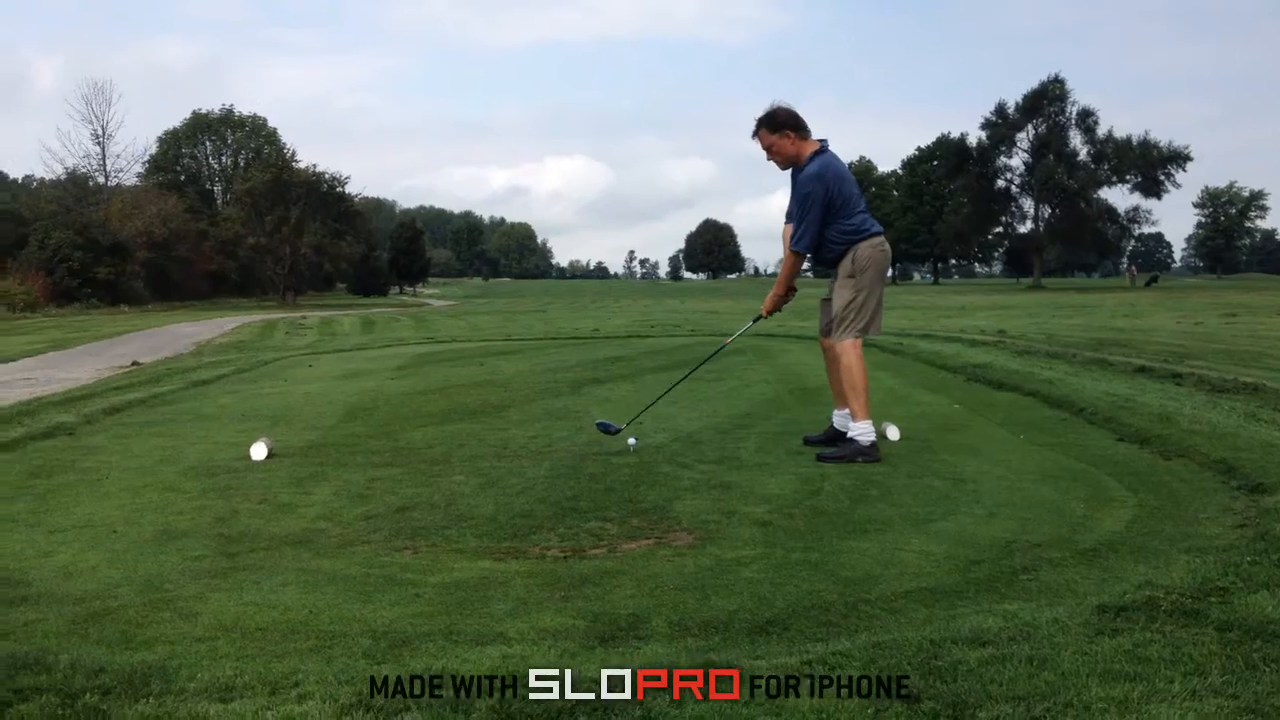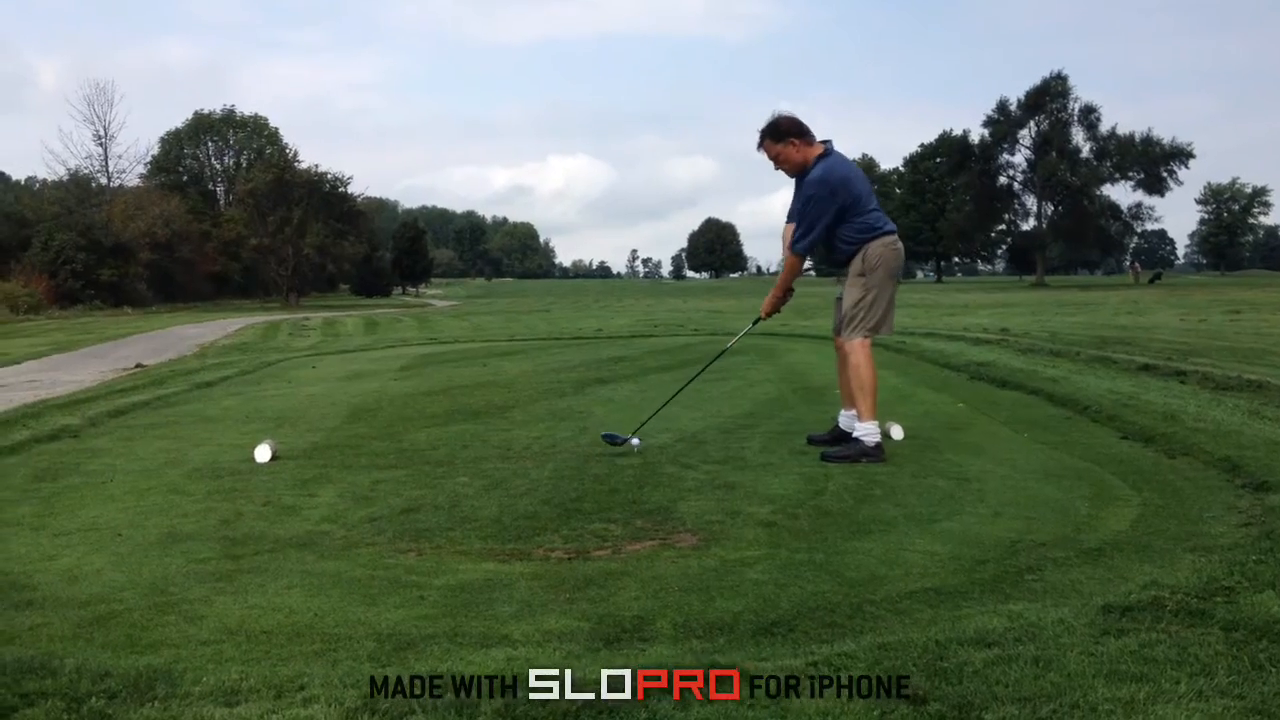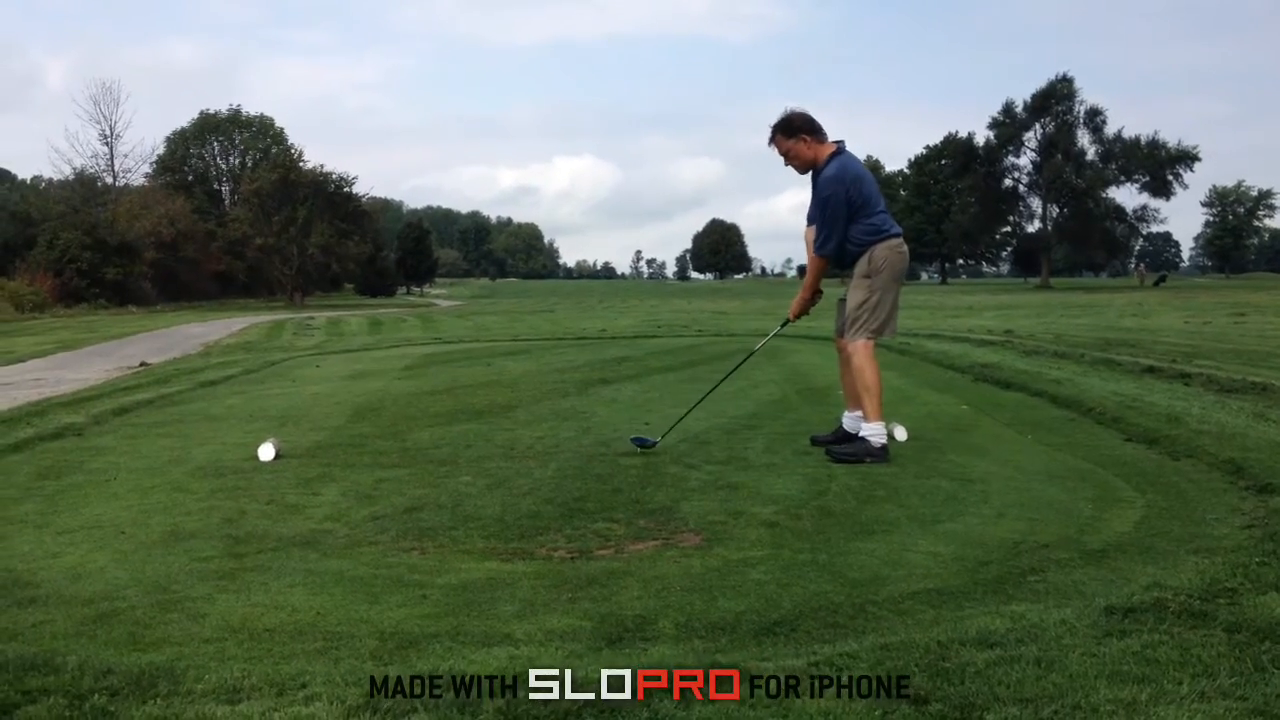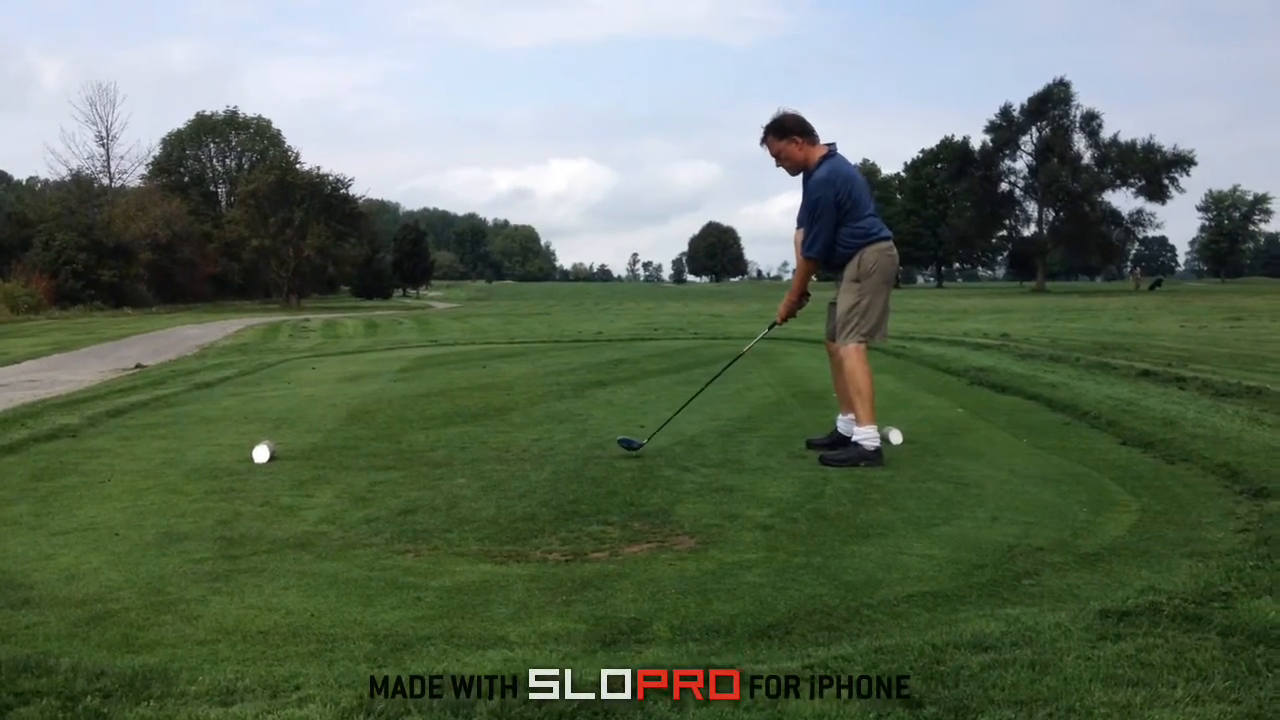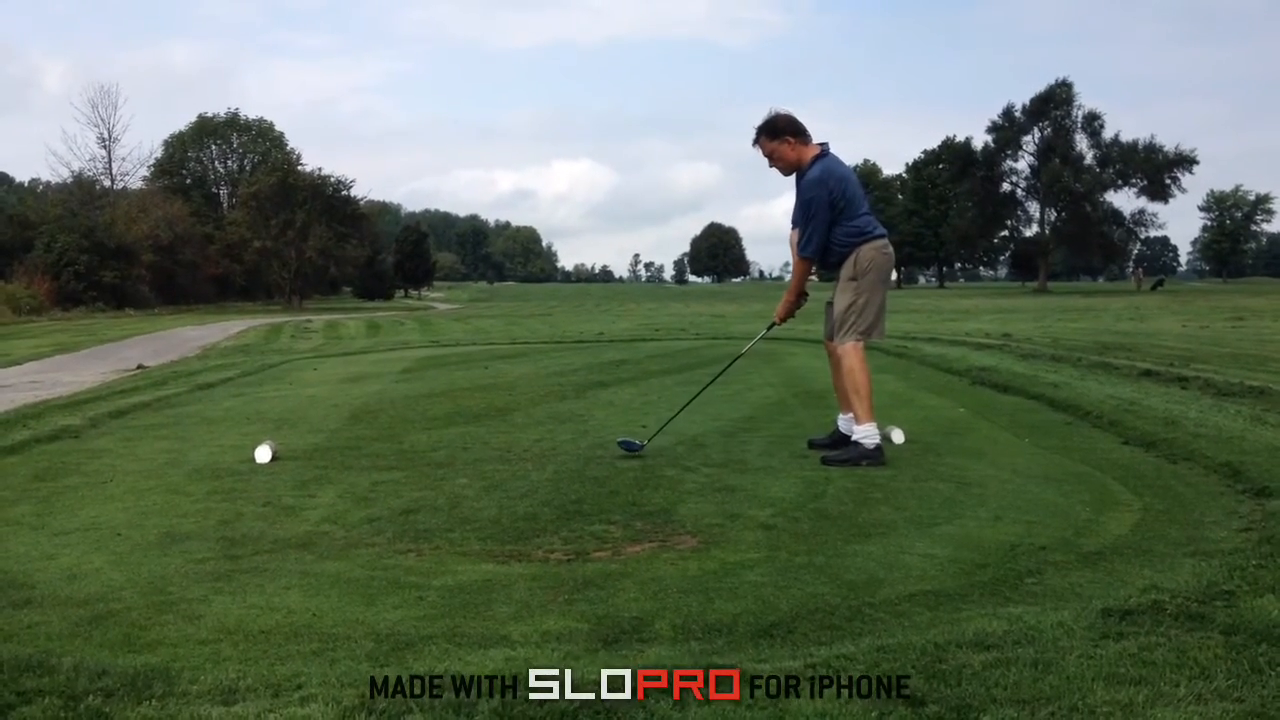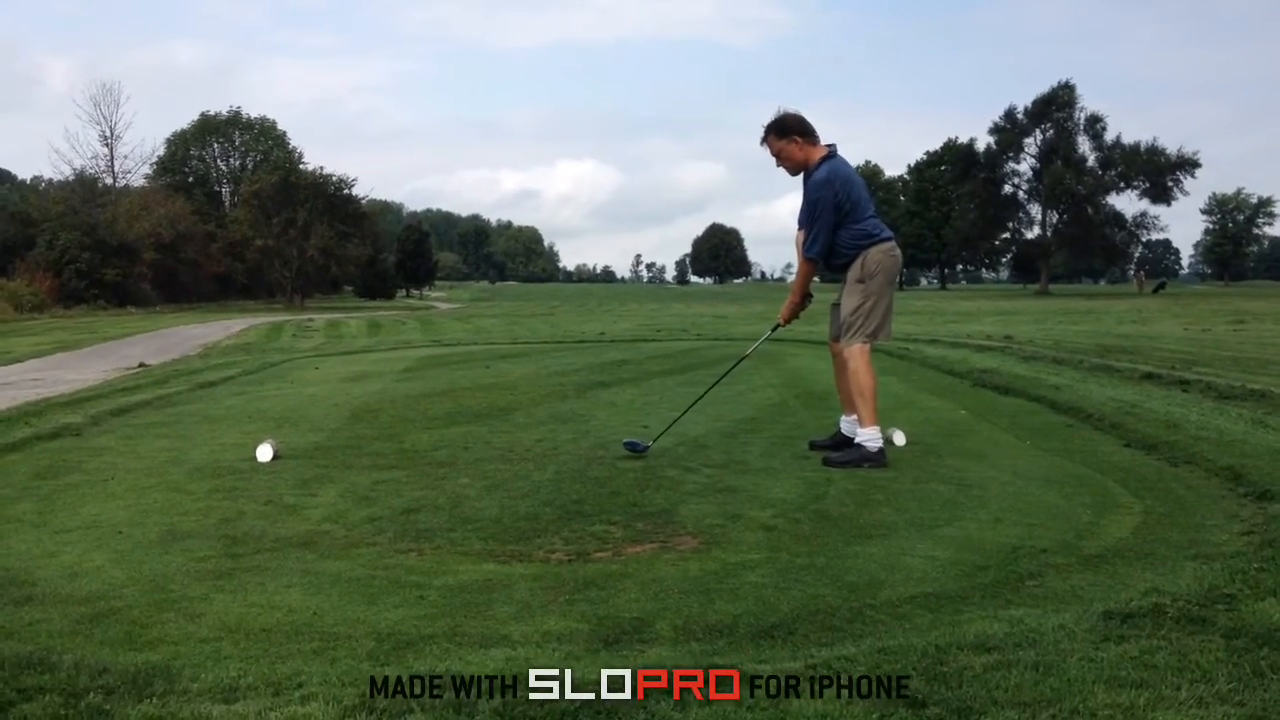
dt=0.4s
person 1, frame 1
left shoulder: (814, 175)
right shoulder: (809, 164)
left elbow: (801, 243)
right elbow: (792, 225)
left wrist: (778, 291)
right wrist: (788, 280)
left hip: (861, 255)
right hip: (850, 257)
left knee: (846, 341)
right knee: (830, 340)
left ankle: (864, 438)
right ankle: (843, 425)
person 1, frame 2
left shoulder: (821, 178)
right shoulder: (816, 166)
left elbow: (802, 245)
right elbow: (793, 226)
left wrist: (777, 293)
right wrist: (787, 283)
left hip: (874, 253)
right hip: (862, 256)
left knee: (856, 340)
right knee: (842, 339)
left ankle: (868, 438)
right ankle: (849, 425)
person 1, frame 3
left shoulder: (835, 176)
right shoulder: (826, 167)
left elbow: (825, 247)
right elbow: (814, 227)
left wrist: (805, 294)
right wrist: (811, 284)
left hip: (878, 256)
right hip: (866, 258)
left knee: (859, 341)
right knee: (845, 341)
left ankle: (874, 438)
right ankle: (853, 425)
person 1, frame 4
left shoulder: (824, 179)
right shoulder: (820, 169)
left elbow: (814, 249)
right elbow: (804, 232)
left wrist: (792, 297)
right wrist: (800, 287)
left hip: (868, 259)
right hip: (858, 261)
left knee: (851, 345)
right knee: (835, 344)
left ankle: (868, 442)
right ankle: (847, 428)
person 1, frame 5
left shoulder: (817, 179)
right shoulder: (815, 168)
left elbow: (809, 248)
right elbow: (799, 231)
left wrist: (790, 297)
right wrist: (798, 286)
left hip: (864, 257)
right hip: (855, 259)
left knee: (849, 344)
right knee: (834, 343)
left ankle: (868, 441)
right ankle: (848, 428)
person 1, frame 6
left shoulder: (823, 180)
right shoulder: (823, 169)
left elbow: (814, 250)
right elbow: (805, 233)
left wrist: (795, 298)
right wrist: (801, 288)
left hip: (871, 260)
right hip: (862, 261)
left knee: (855, 346)
right knee: (838, 344)
left ankle: (870, 444)
right ankle: (850, 429)
